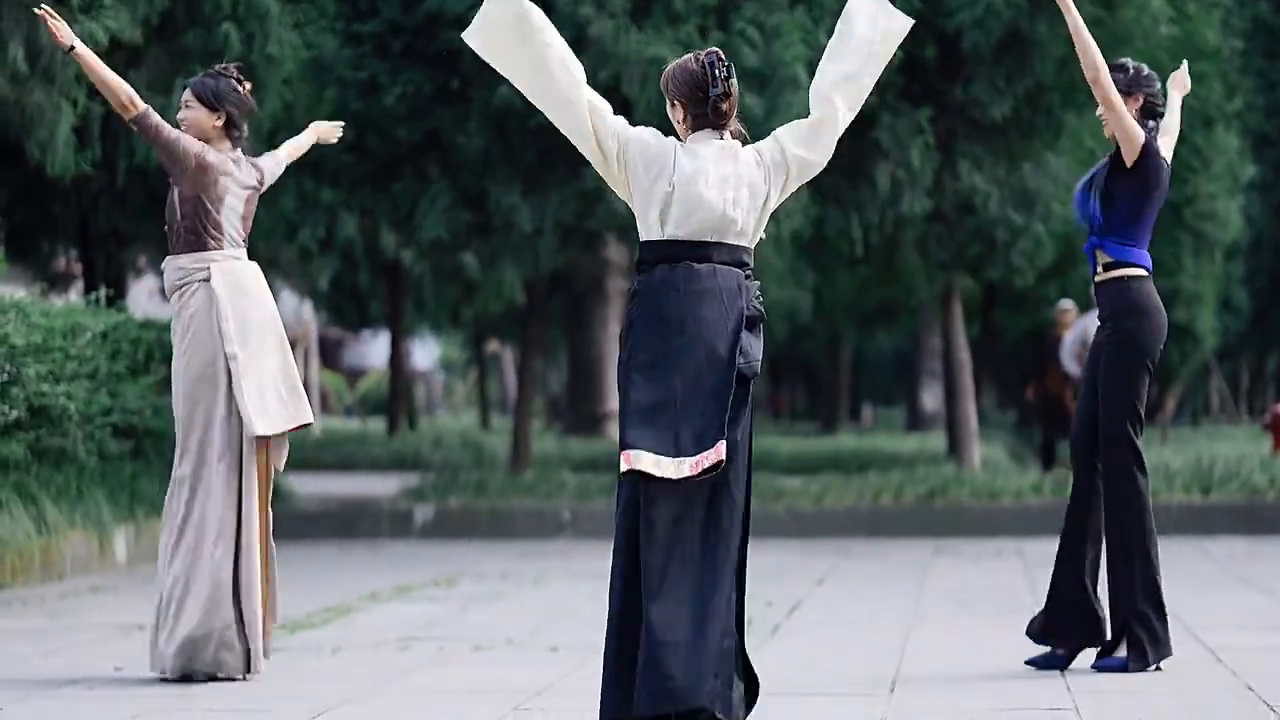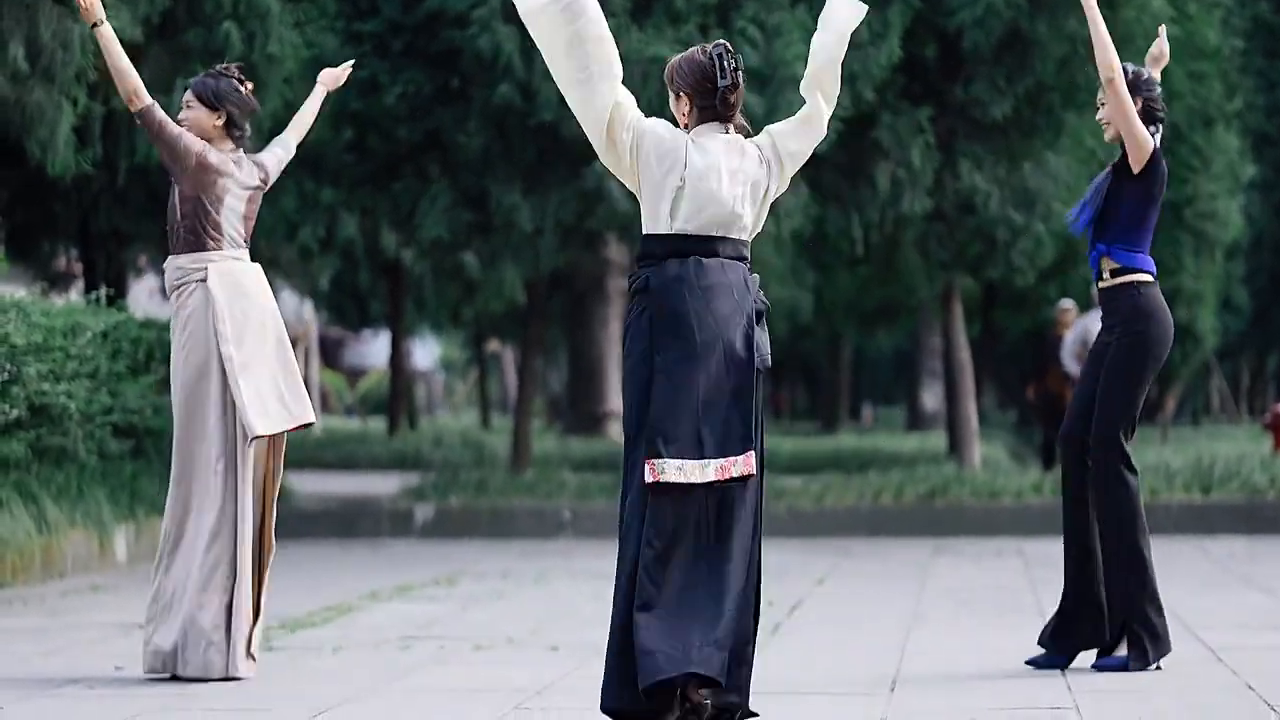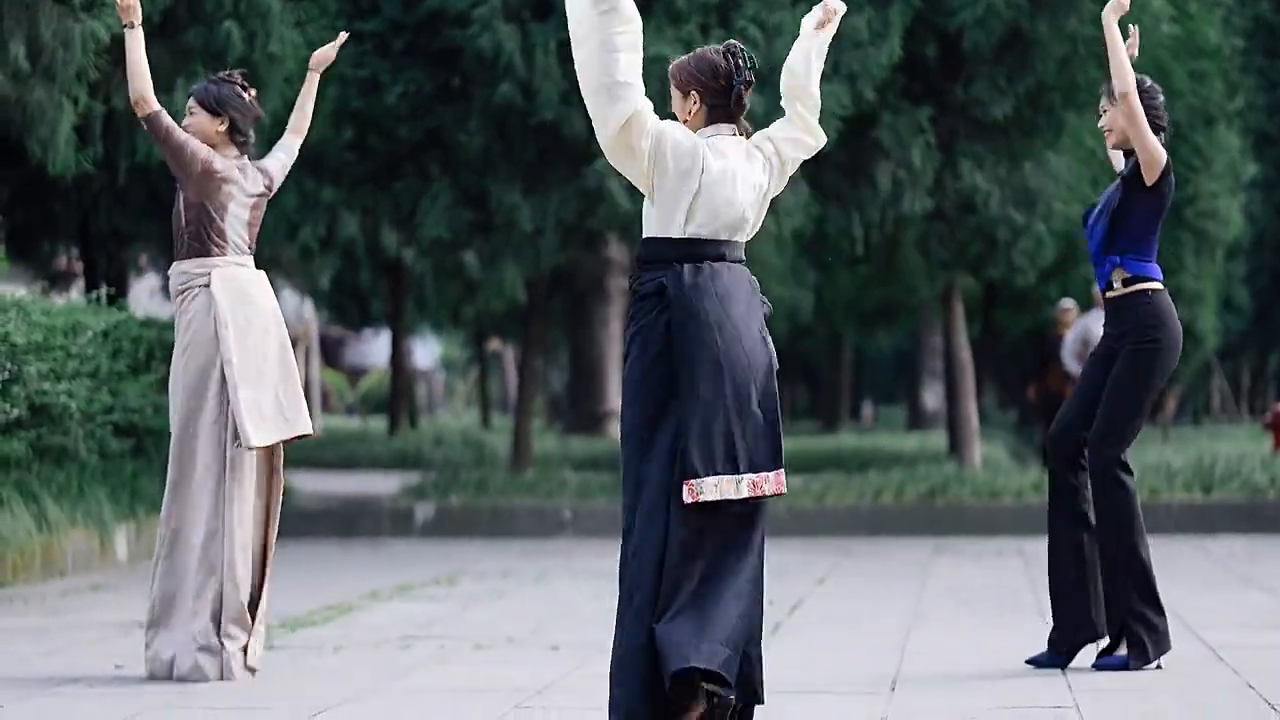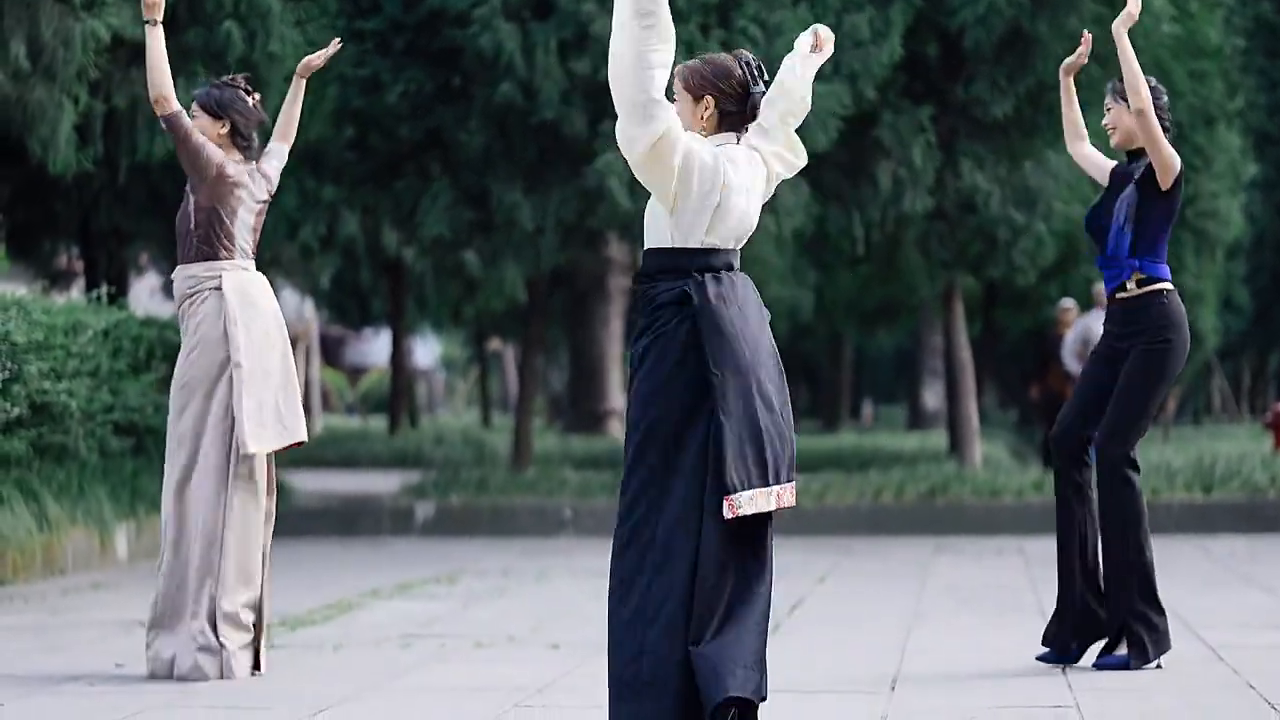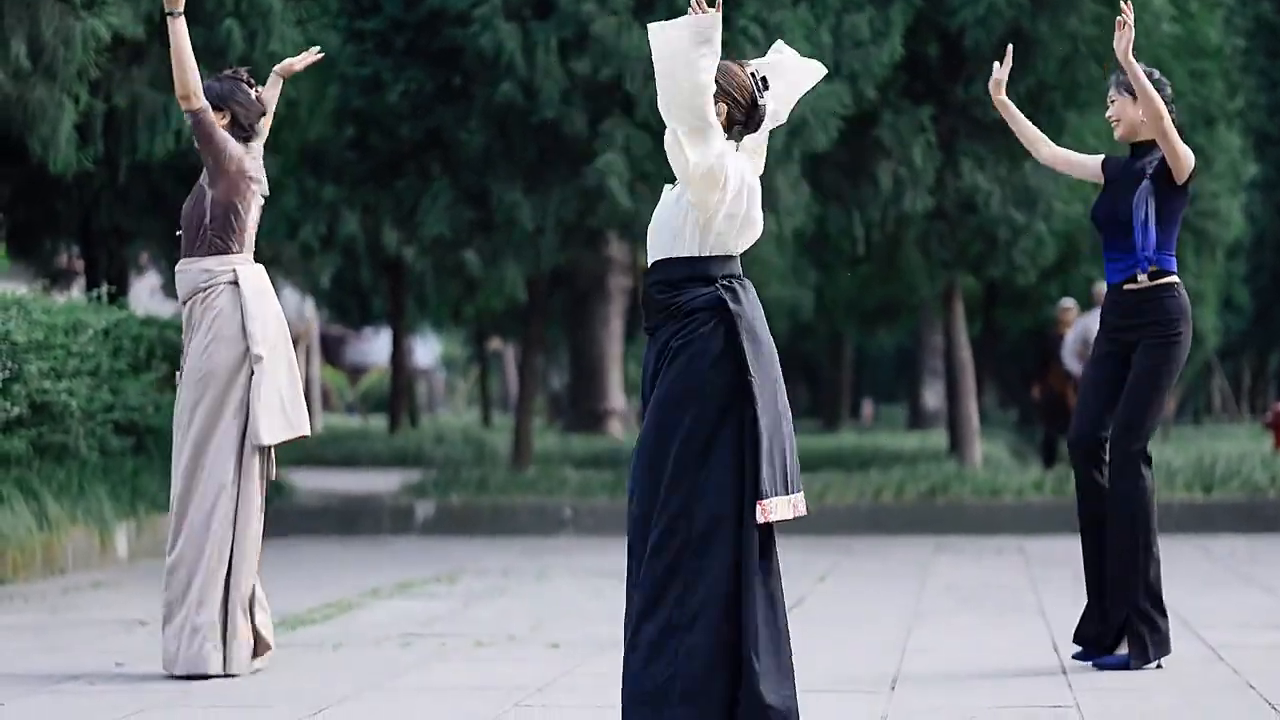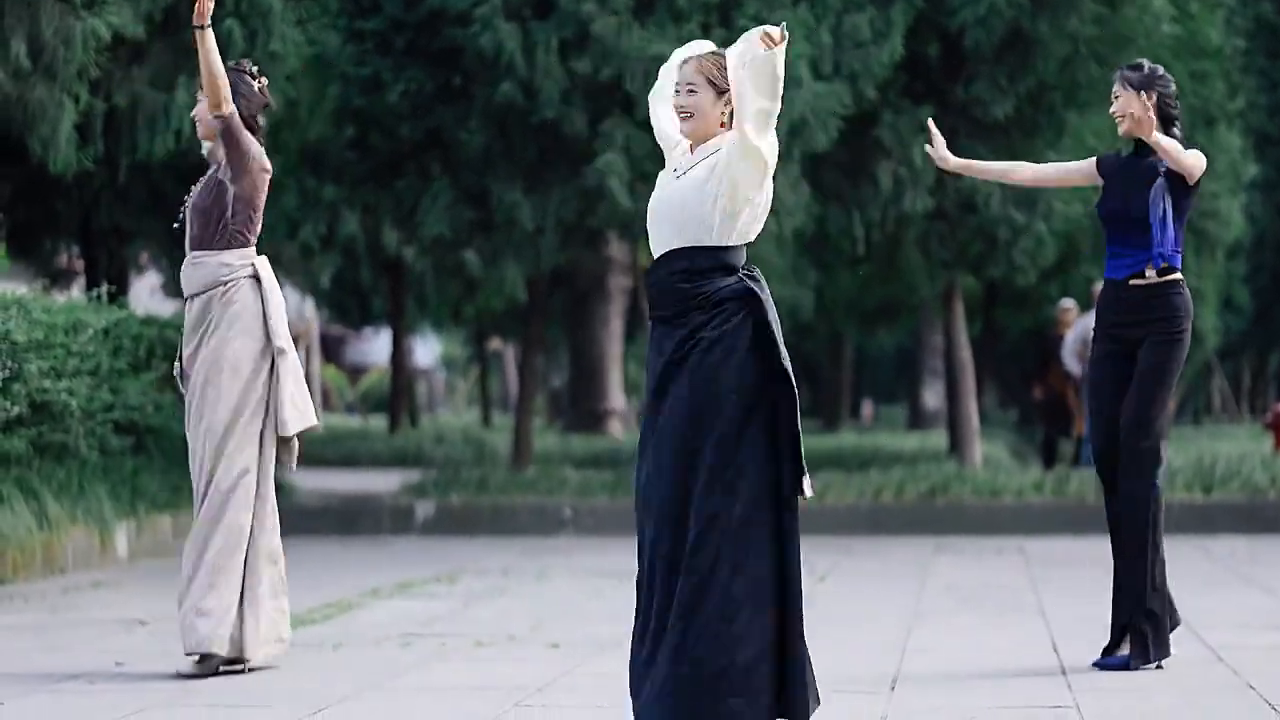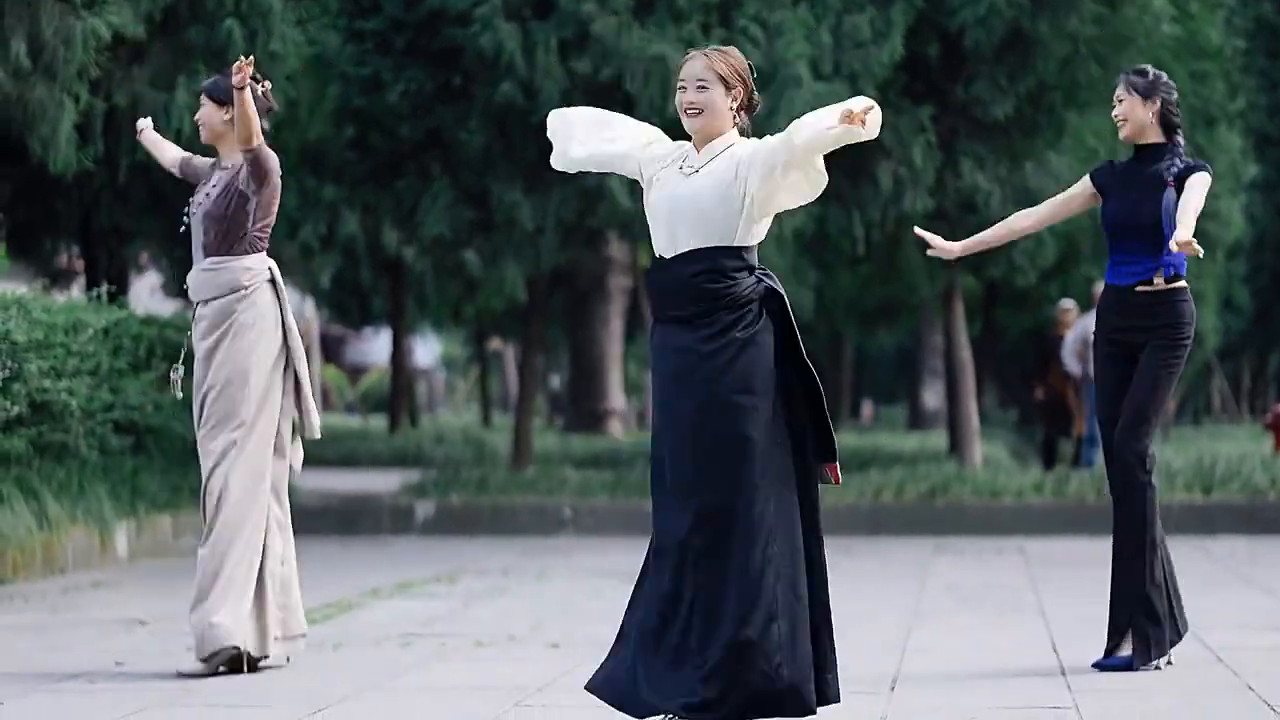
dt=0.1s
person 1, frame 1
left shoulder: (657, 157)
right shoulder: (767, 160)
left elbow: (574, 99)
right elbow: (830, 108)
left hip: (666, 323)
right hip: (734, 327)
left knee: (663, 502)
right knee: (711, 499)
person 1, frame 2
left shoulder: (663, 147)
right shoulder: (763, 156)
left elbow: (597, 88)
right elbow: (815, 106)
left hip: (671, 316)
right hip: (735, 317)
left knee: (665, 495)
right knee: (711, 497)
person 1, frame 3
left shoulder: (676, 150)
right shoulder: (762, 157)
left elbow: (615, 94)
right elbow: (802, 109)
left hip: (678, 321)
right hip: (736, 320)
left knee: (671, 499)
right knee: (721, 502)
person 1, frame 4
left shoulder: (691, 158)
right shoulder: (748, 158)
left elbow: (639, 104)
right elbow: (781, 120)
left hip: (687, 333)
right hip: (723, 332)
left knee: (672, 505)
right knee: (718, 508)
person 1, frame 5
left shoulder: (714, 168)
right shoulder: (730, 159)
left elbow: (691, 120)
right elbow: (728, 116)
right wrist: (782, 62)
left hip: (701, 341)
right hip: (714, 341)
left knee: (688, 507)
right knee: (714, 509)
person 1, frame 6
left shoulder: (741, 160)
right shoulder: (682, 158)
left elbow: (756, 124)
right elbow: (669, 109)
left wrist: (761, 54)
right wrist: (684, 65)
left hip: (720, 338)
right hip: (685, 341)
left knee: (706, 501)
right knee: (677, 498)
person 1, frame 7
left shoulder: (753, 161)
right shoulder: (669, 158)
left elbow: (797, 143)
right elbow: (619, 134)
left wrist: (843, 117)
right wrist: (569, 124)
left hip: (736, 337)
right hip: (686, 339)
left knee: (721, 497)
right knee: (691, 498)
person 2, frame 1
left shoulder: (194, 160)
right shoulder: (247, 170)
left elbow: (132, 106)
right elbow: (277, 158)
right wrist: (313, 132)
left hip: (211, 308)
right hip: (241, 304)
left knee: (212, 458)
right knee: (235, 456)
left ankle: (213, 633)
right ankle: (236, 625)
person 2, frame 2
left shoulder: (197, 160)
right shoulder: (253, 168)
left elbow: (134, 98)
right elbow: (291, 139)
right wrist: (321, 87)
left hip: (211, 309)
right hip: (246, 302)
left knee: (215, 460)
right knee: (240, 458)
left ankle: (215, 640)
right ankle: (229, 632)
person 2, frame 3
left shoulder: (203, 166)
right shoulder: (259, 174)
left elbow: (144, 104)
right elbow: (294, 138)
right wrist: (315, 72)
left hip: (215, 315)
right hip: (249, 313)
left knee: (213, 467)
right knee: (240, 466)
left ankle: (208, 641)
right ankle: (228, 630)
person 2, frame 4
left shoulder: (214, 168)
right shoulder: (258, 175)
left elbow: (163, 103)
right elbow: (282, 137)
right wrist: (301, 78)
left hip: (218, 320)
right hip: (244, 315)
left knee: (209, 469)
right knee: (233, 470)
left ankle: (208, 642)
right ankle: (236, 631)
person 2, frame 5
left shoulder: (228, 160)
right shoulder: (247, 161)
left elbow: (188, 96)
right elbow: (259, 126)
right wrist: (279, 76)
left hip: (224, 315)
right hip: (231, 316)
left knee: (216, 464)
right knee: (229, 466)
left ankle: (214, 639)
right ankle: (235, 627)
person 2, frame 6
left shoulder: (248, 156)
right shoulder: (230, 157)
left elbow: (226, 112)
right elbow: (217, 128)
right wrist: (216, 87)
left hip: (237, 311)
right hip: (216, 313)
left knee: (228, 458)
right knee: (235, 458)
left ankle: (228, 631)
right ankle: (245, 624)
person 2, frame 7
left shoulder: (262, 167)
right shoulder: (219, 170)
left elbow: (250, 134)
right elbow: (178, 159)
left wrist: (242, 91)
right wrist: (145, 133)
left hip: (248, 317)
right hip: (221, 320)
left knee: (236, 459)
right knee: (232, 463)
left ankle: (235, 626)
right ankle: (249, 626)
person 3, frame 1
left shoulder: (1137, 148)
right shoulder: (1151, 157)
left elbow: (1101, 79)
right elbow: (1169, 135)
right wrist: (1176, 94)
left hip: (1129, 312)
right hip: (1122, 317)
left knee: (1117, 454)
right knee: (1089, 452)
left ankle: (1141, 635)
right ankle: (1075, 624)
person 3, frame 2
left shoulder: (1144, 156)
right shoulder: (1133, 163)
left elbow: (1117, 83)
left wrist: (1091, 9)
right wrist: (1153, 69)
left hip: (1136, 319)
right hip: (1119, 322)
left knee: (1107, 453)
right knee: (1077, 446)
left ankle: (1141, 635)
right ankle: (1082, 623)
person 3, frame 3
left shoulder: (1154, 167)
right shoulder: (1129, 174)
left elbow: (1128, 95)
right elbow: (1117, 142)
right wrist: (1124, 55)
left hip: (1146, 326)
right hip: (1121, 330)
left knee: (1105, 457)
right knee: (1065, 445)
left ankle: (1141, 633)
right ankle: (1080, 622)
person 3, frame 4
left shoulder: (1164, 170)
right shoulder: (1123, 177)
left elbow: (1142, 103)
right elbow: (1077, 146)
right wrist: (1068, 77)
left hip: (1155, 327)
right hip: (1118, 329)
left knee: (1112, 453)
right knee: (1068, 443)
left ankle: (1142, 629)
right ankle: (1085, 617)
person 3, frame 5
left shoulder: (1175, 165)
right shoulder: (1116, 168)
left elbow: (1162, 119)
right elbow: (1046, 151)
left wrist: (1128, 59)
right wrist: (1002, 100)
left hip: (1160, 317)
right hip: (1117, 321)
left knee: (1127, 453)
right knee: (1085, 445)
left ankle: (1141, 630)
right ankle: (1109, 614)
person 3, frame 6
left shoulder: (1186, 162)
right shoulder: (1112, 167)
left elbow: (1183, 163)
right elbow: (1034, 175)
left wrist: (1160, 143)
right wrist: (961, 165)
left hip: (1164, 317)
right hip: (1114, 319)
left knee: (1138, 449)
right knee: (1109, 453)
left ankle: (1141, 629)
right ankle: (1150, 615)
person 3, frame 7
left shoulder: (1191, 171)
right shoulder: (1111, 176)
left elbow: (1191, 206)
right elbow: (1036, 215)
left wrist: (1183, 234)
right wrist: (963, 246)
left hip: (1166, 322)
right hip: (1114, 322)
left knee: (1131, 449)
right knee: (1118, 458)
left ankle: (1142, 630)
right ankle: (1158, 615)
